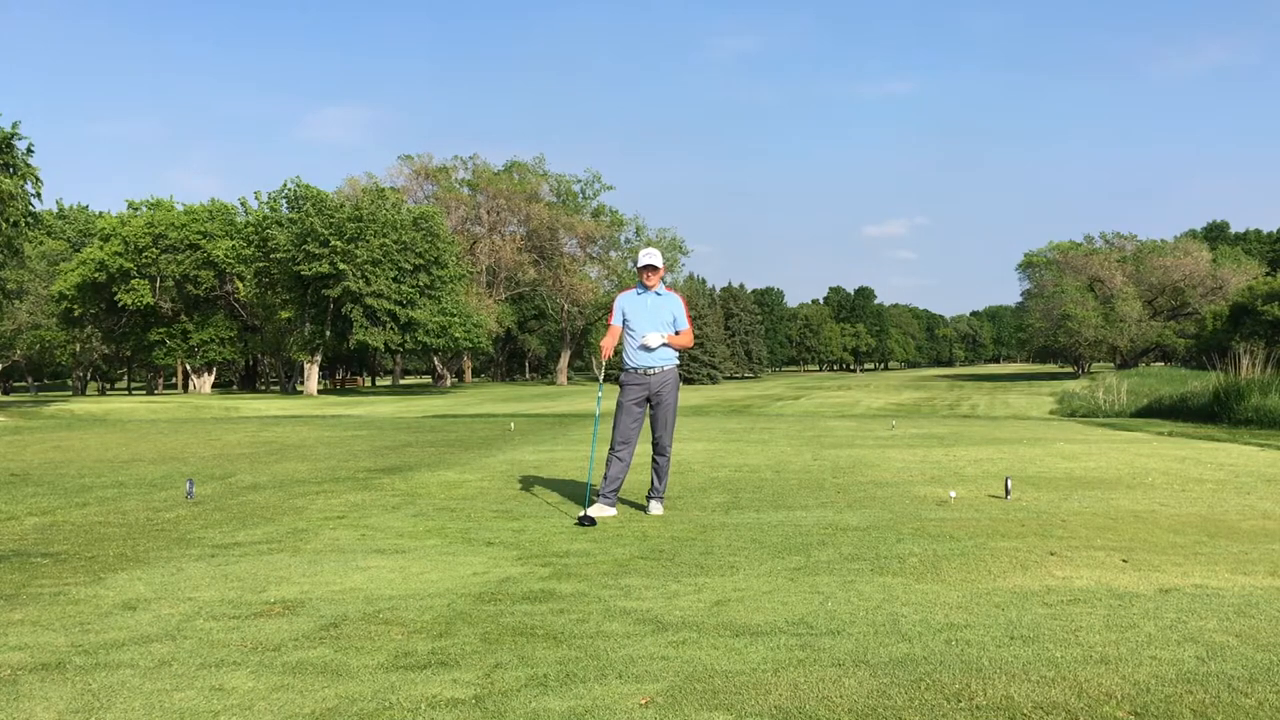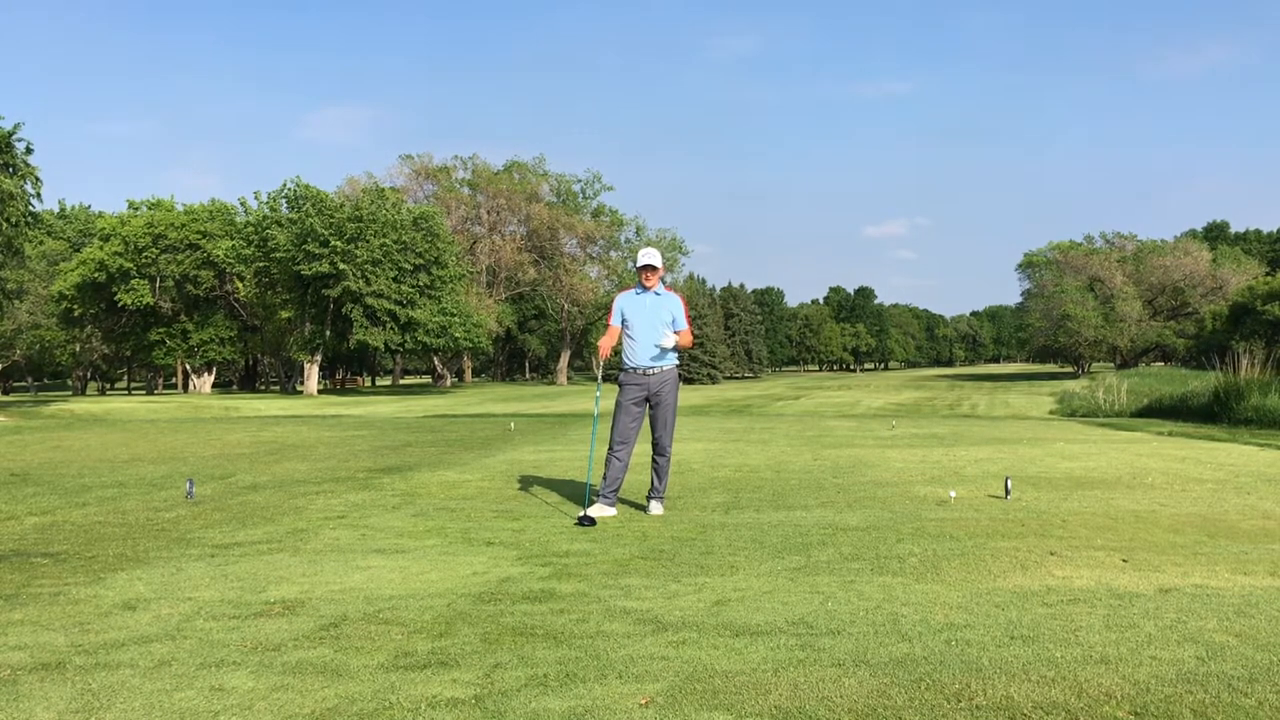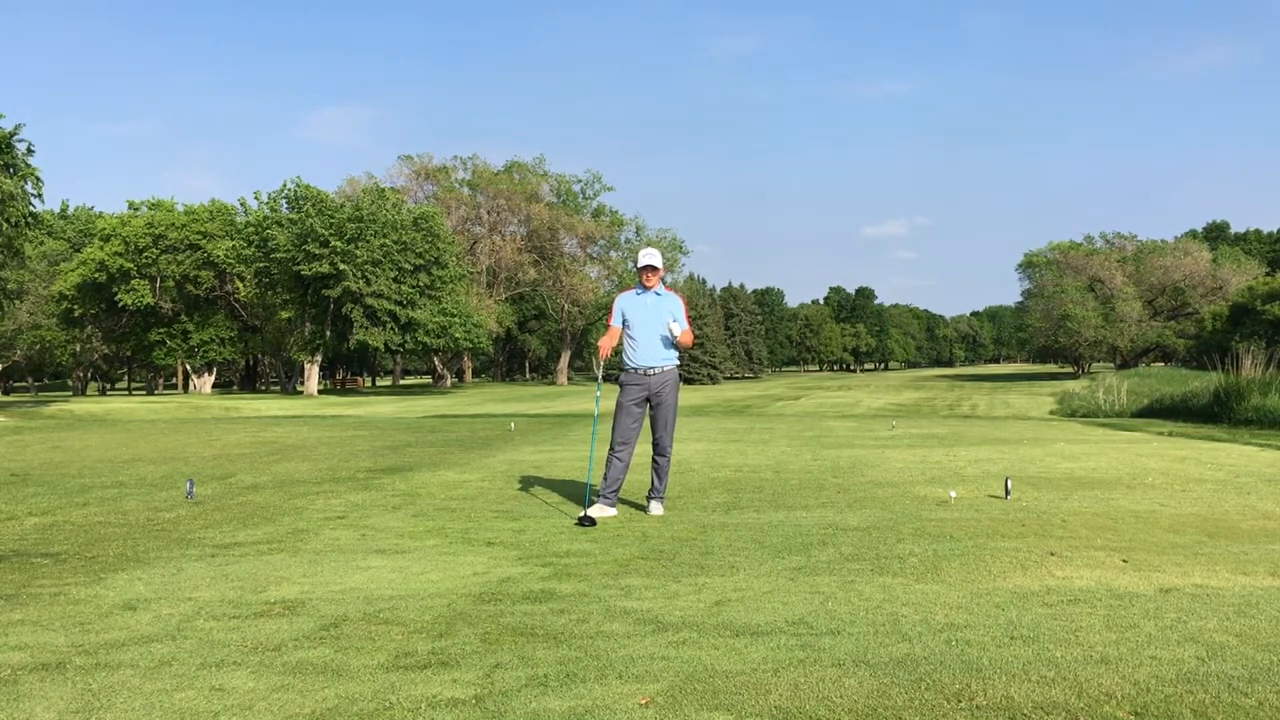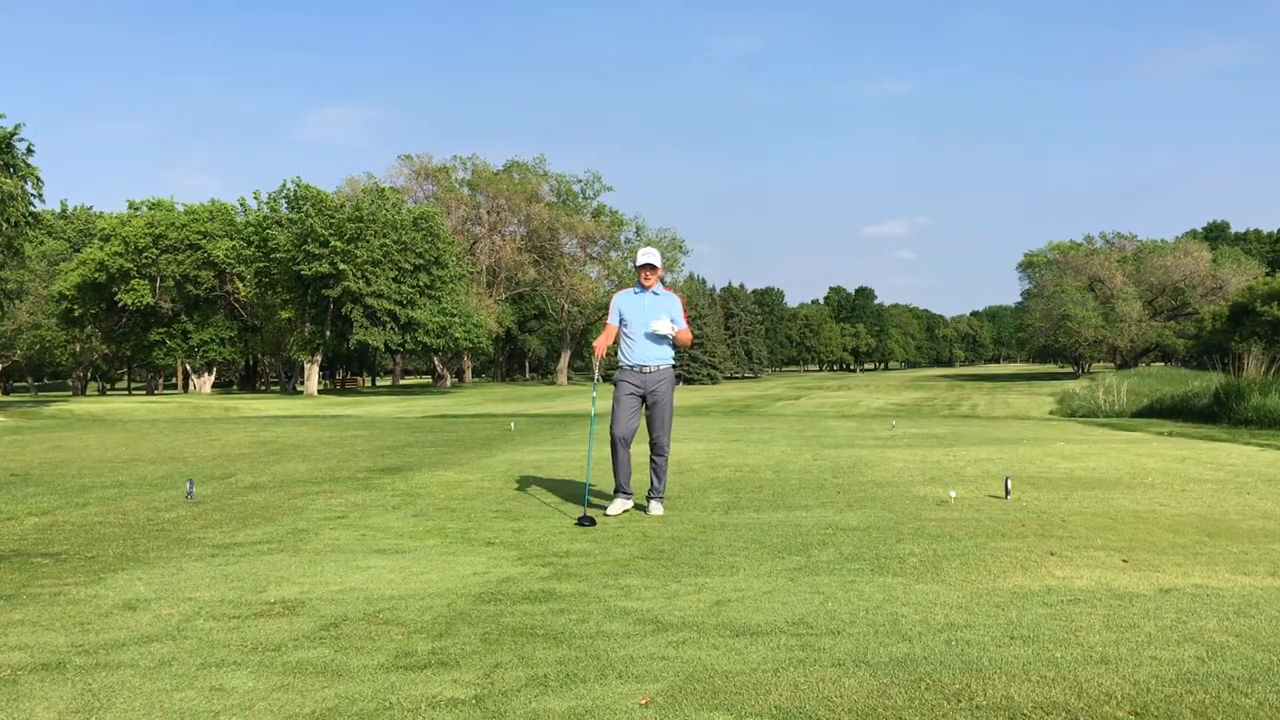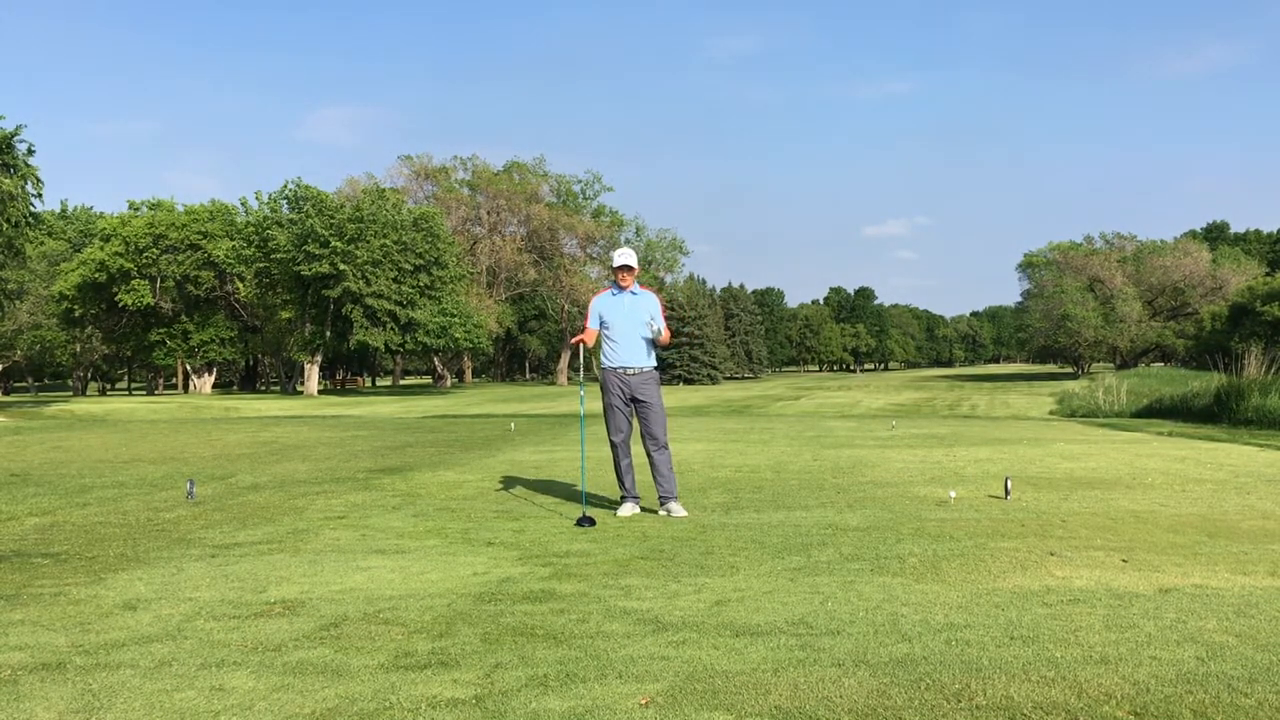
dt=1s
person 1, frame 1
left shoulder: (674, 300)
right shoulder: (624, 299)
left elbow: (688, 340)
right elbow: (613, 333)
left wrist: (663, 337)
right wrist: (607, 342)
left hip: (665, 377)
right hip: (633, 378)
left knee: (662, 443)
right knee: (621, 441)
left ankle: (656, 498)
right ankle: (606, 500)
person 1, frame 2
left shoulder: (674, 300)
right shoulder: (622, 299)
left elbow: (688, 339)
right elbow: (613, 333)
left wrist: (674, 340)
right wrist: (605, 341)
left hip: (665, 377)
right hip: (632, 378)
left knee: (662, 442)
right knee: (620, 440)
left ankle: (656, 498)
right ankle: (606, 501)
person 1, frame 3
left shoulder: (674, 300)
right shoulder: (623, 300)
left elbow: (688, 340)
right elbow: (613, 334)
left wrist: (678, 335)
right wrist: (605, 341)
left hip: (665, 377)
right hip: (633, 378)
left knee: (662, 443)
right knee: (621, 441)
left ankle: (656, 498)
right ankle: (606, 501)
person 1, frame 4
left shoulder: (672, 300)
right shoulder: (620, 298)
left elbow: (686, 340)
right elbow: (610, 333)
left wrist: (672, 330)
right wrist: (601, 341)
left hip: (661, 375)
right hip: (628, 375)
left knee: (660, 441)
right knee: (620, 433)
left ankle: (656, 498)
right ankle: (622, 494)
person 1, frame 5
left shoulder: (650, 299)
right shoulder: (599, 301)
left elbow: (666, 337)
right elbow: (590, 337)
left wrist: (660, 335)
right wrist: (581, 339)
left hip: (646, 376)
right hip: (614, 377)
left knee: (656, 439)
right knee: (619, 440)
left ankle: (668, 500)
right ankle: (629, 499)
